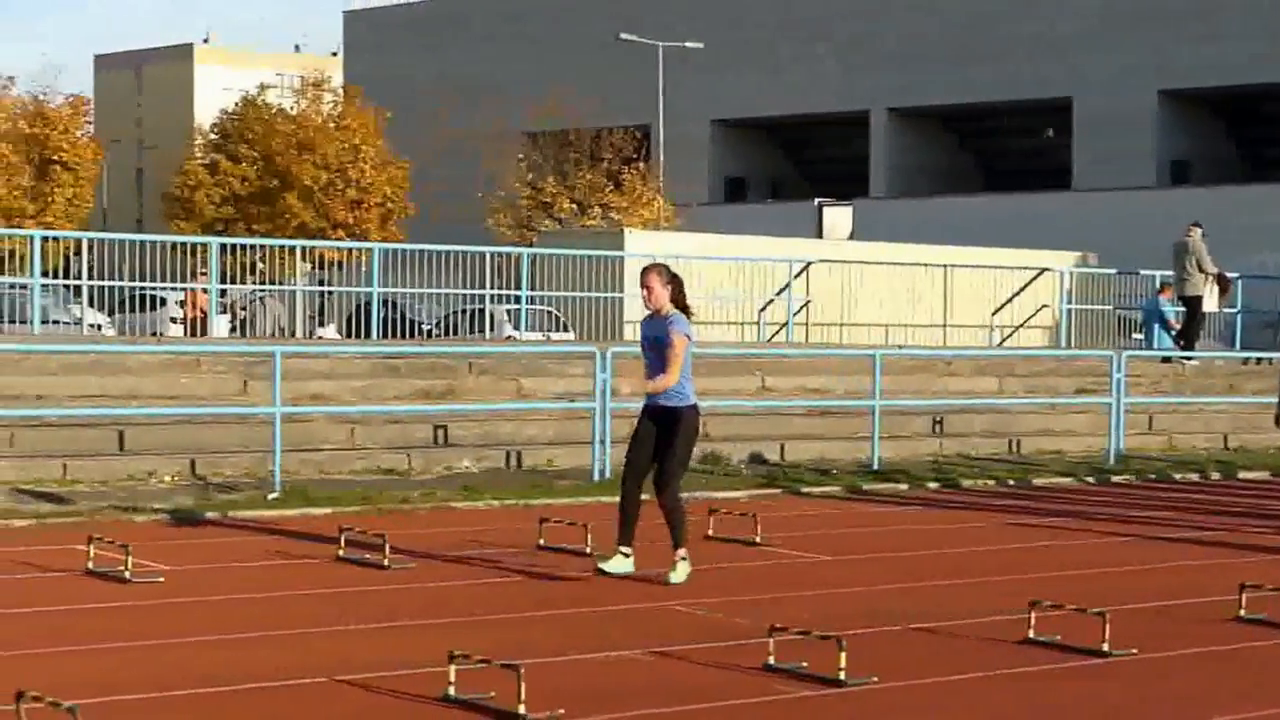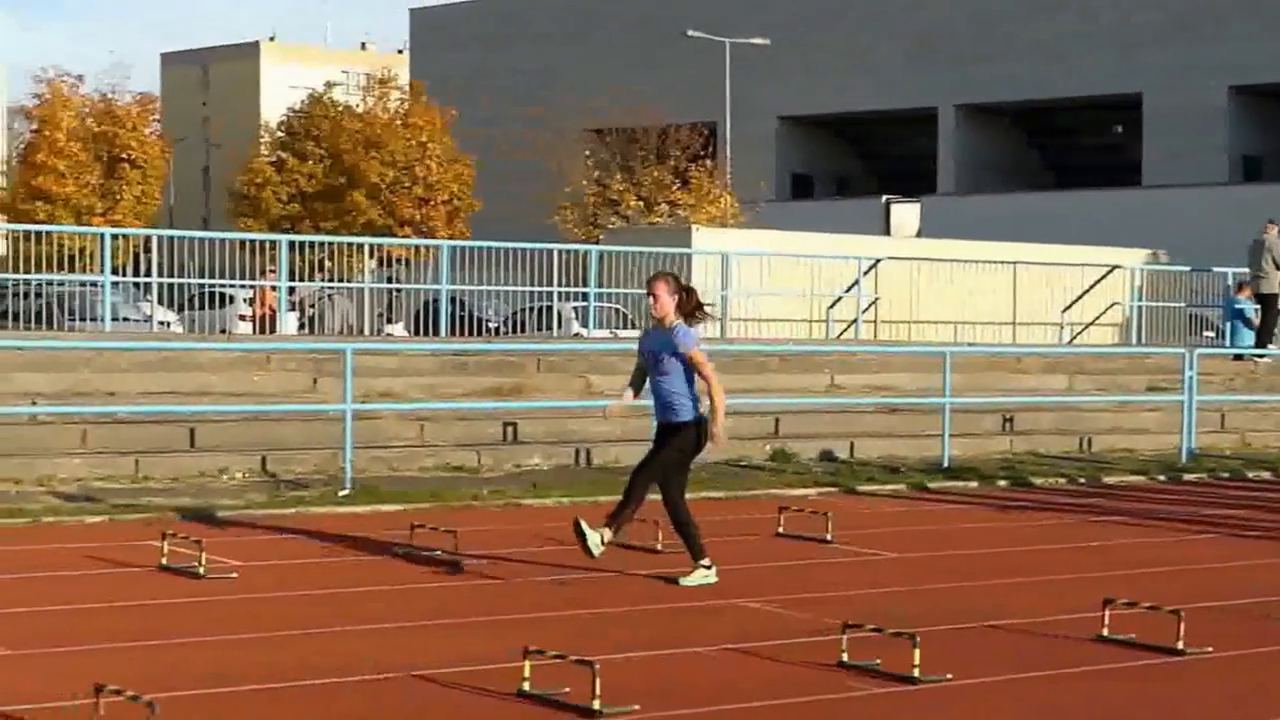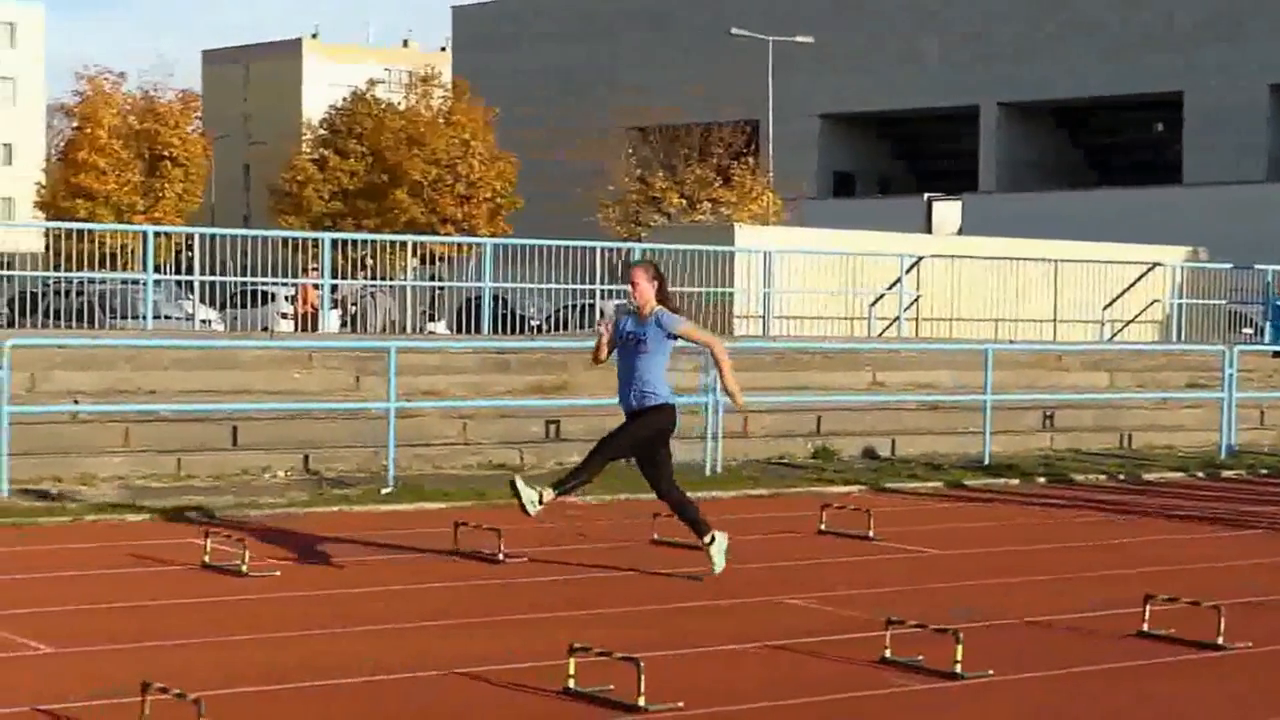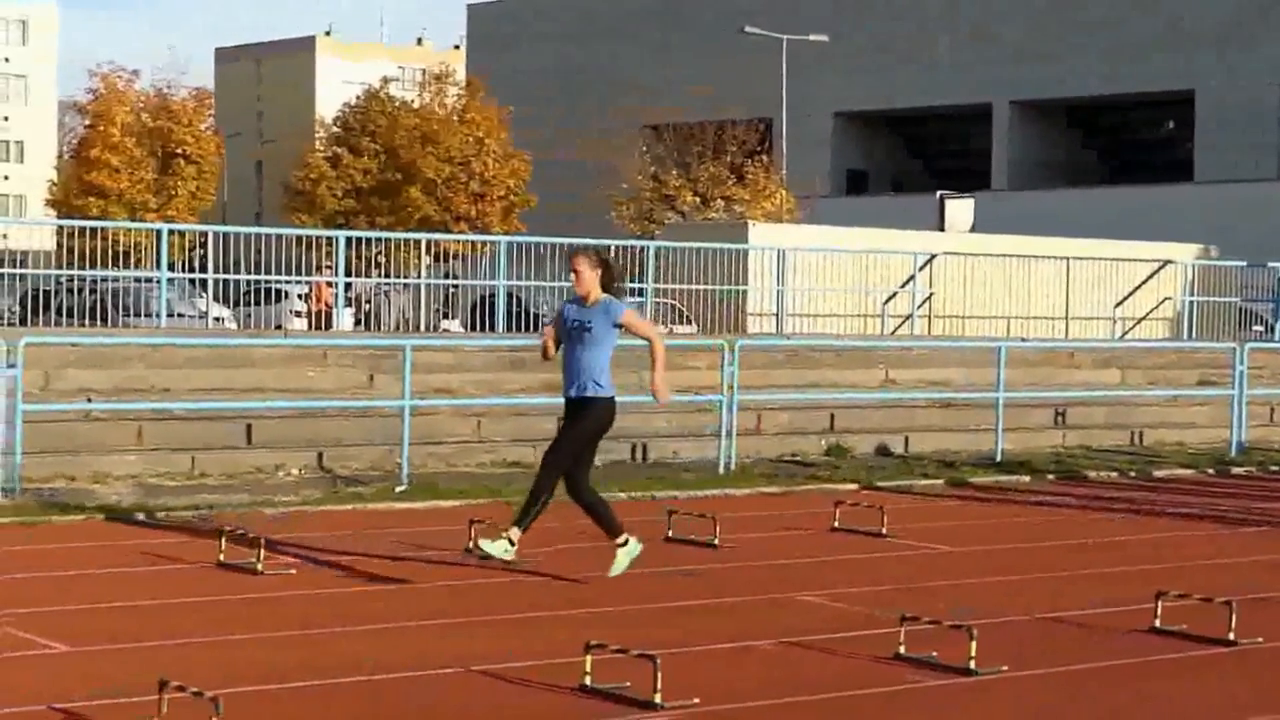
dt=0.4s
person 1, frame 1
left shoulder: (677, 325)
right shoulder: (647, 323)
left elbow: (671, 377)
left hip: (681, 414)
right hip: (652, 413)
left knee: (664, 488)
right knee: (631, 479)
left ankle: (681, 557)
right ankle: (624, 554)
person 1, frame 2
left shoulder: (682, 337)
right shoulder: (648, 338)
left elbow: (712, 381)
right elbow: (638, 380)
left wrist: (718, 422)
right wrist: (622, 401)
left hip: (687, 427)
right hip: (665, 427)
left knee: (642, 476)
right knee: (672, 499)
left ankle: (603, 536)
right ankle: (704, 565)
person 1, frame 3
left shoulder: (665, 321)
right shoulder: (623, 319)
left elbow: (714, 344)
right elbow: (599, 359)
left wrist: (728, 382)
right wrist: (602, 338)
left hip: (659, 412)
right hip: (637, 414)
left knee: (602, 452)
right knee: (664, 488)
left ankle: (542, 497)
right ankle: (712, 539)
person 1, frame 4
left shoulder: (613, 309)
right shoulder: (568, 309)
left elbow: (655, 338)
right elbow: (550, 355)
left wrist: (657, 378)
right wrist: (547, 340)
left hip: (598, 405)
right hip: (574, 404)
left knee: (552, 464)
right knee: (577, 487)
left ankle: (511, 540)
right ankle: (625, 541)
